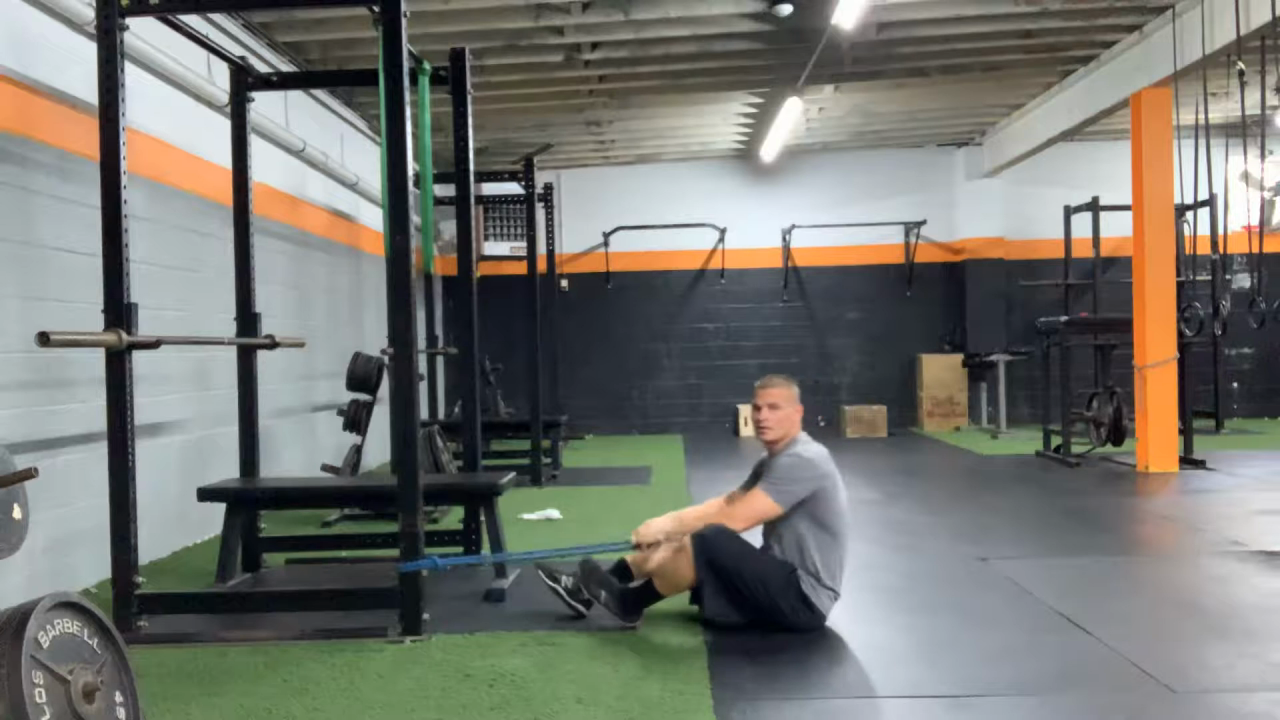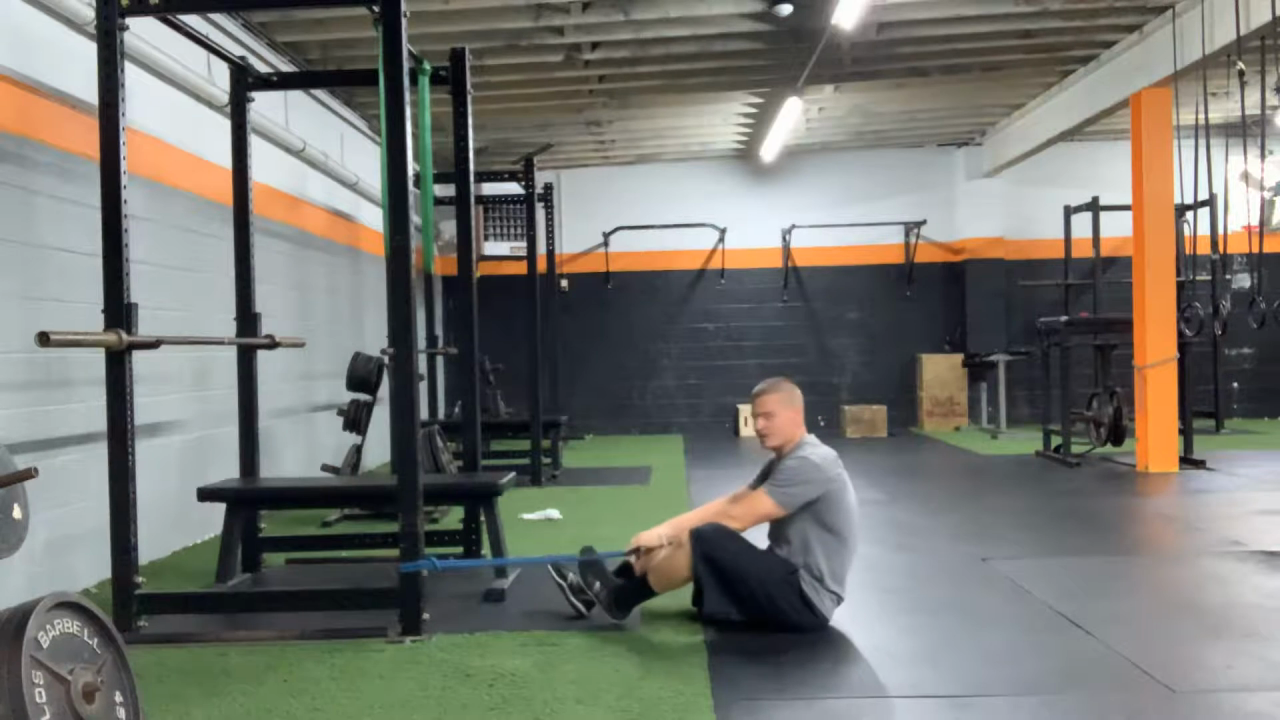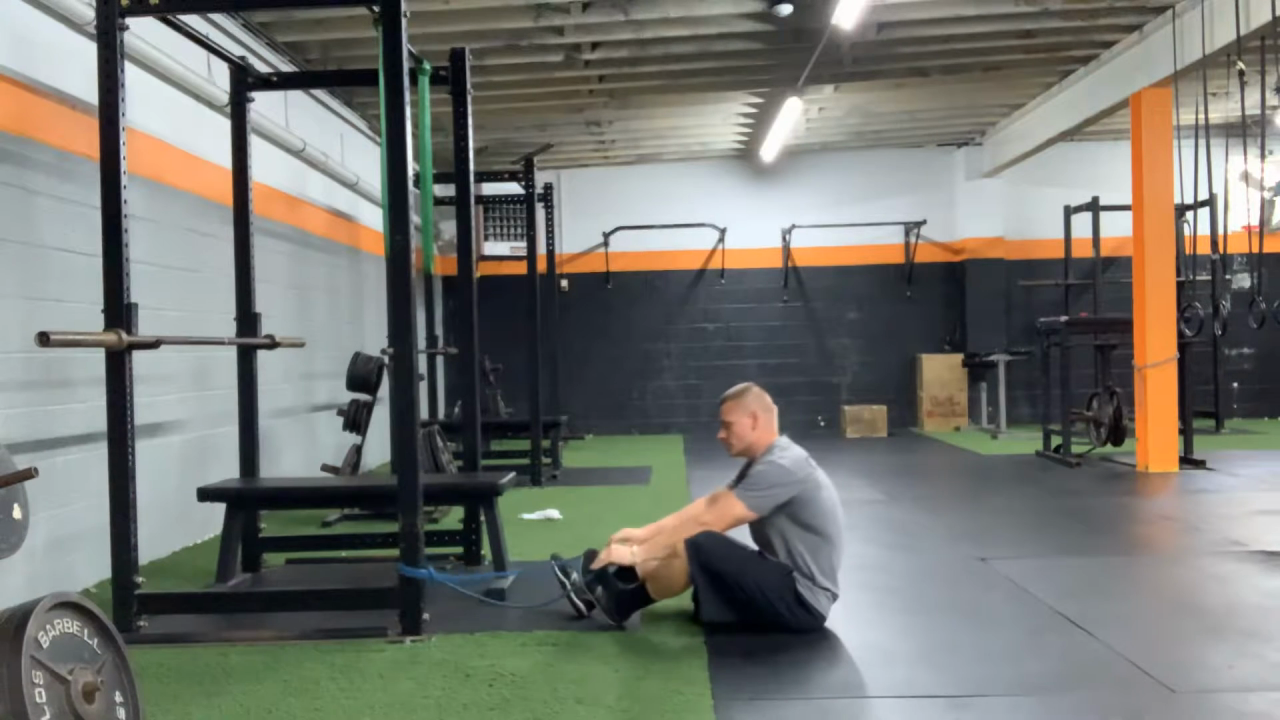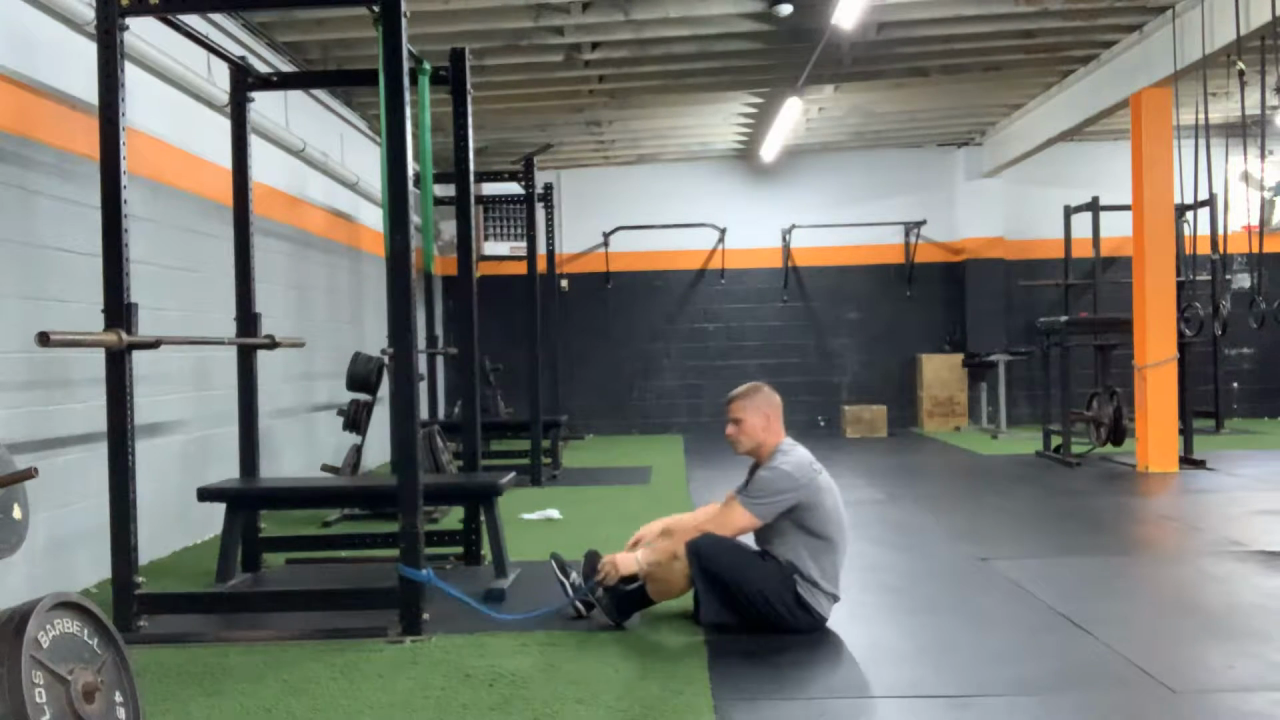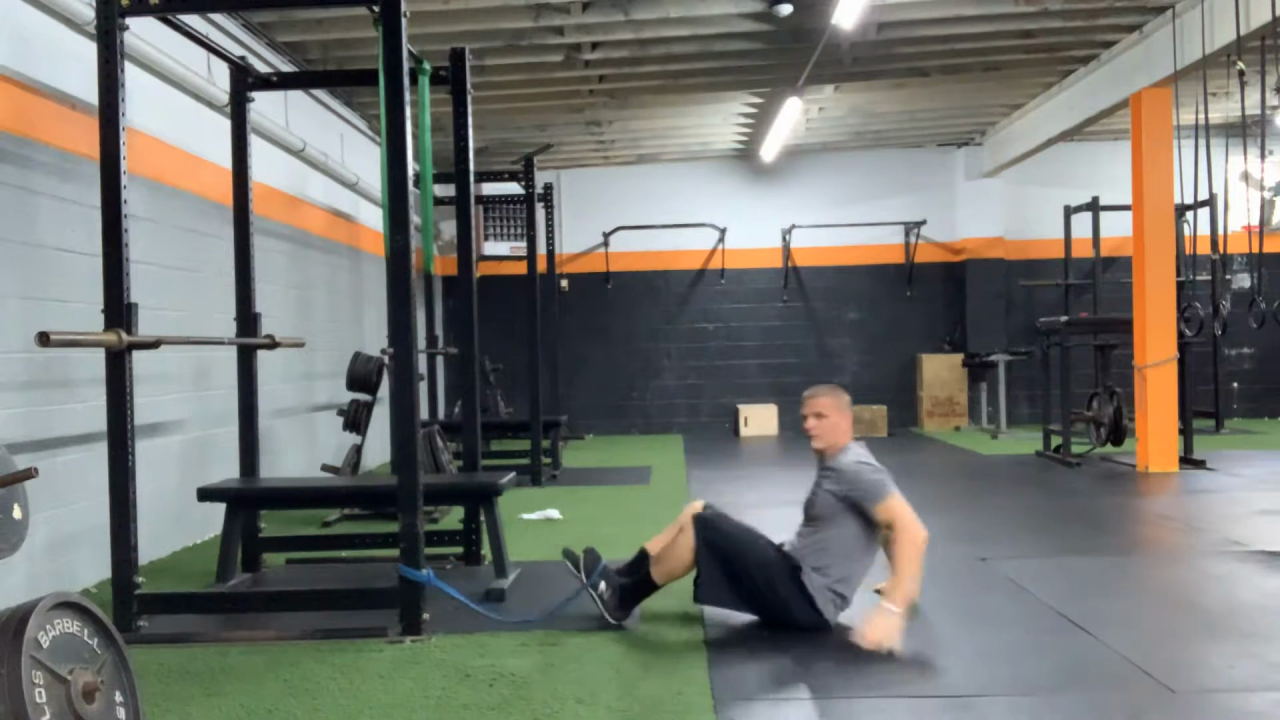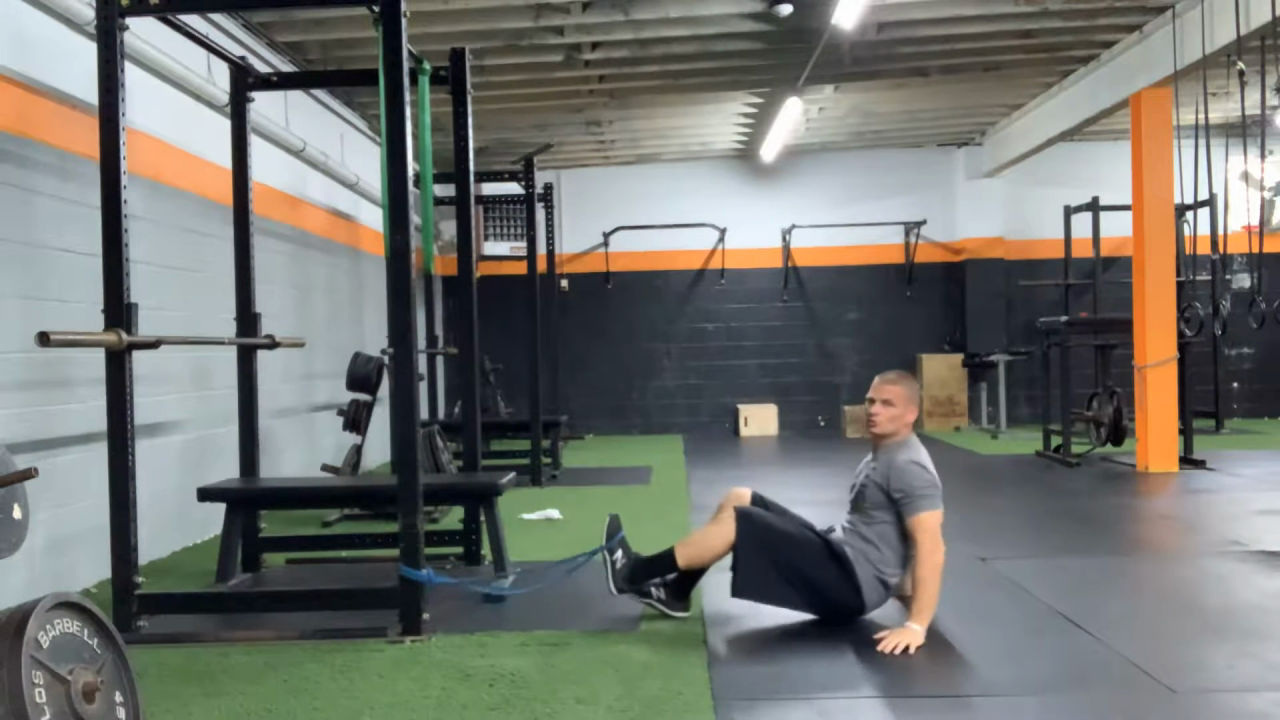
dt=0.7s
person 1, frame 1
left shoulder: (802, 461)
right shoulder: (774, 460)
left elbow: (736, 519)
right elbow: (726, 504)
left wrist: (665, 529)
right wrist: (668, 522)
left hip: (804, 600)
right hip: (783, 579)
left knee: (706, 542)
right knee: (679, 540)
left ankle: (628, 603)
right ankle: (588, 590)
person 1, frame 2
left shoulder: (810, 464)
right shoulder: (785, 461)
left elbow: (738, 517)
right elbow: (730, 503)
left wrist: (664, 535)
right wrist: (666, 529)
left hip: (806, 600)
right hip: (789, 579)
left knee: (703, 539)
right knee: (684, 540)
left ankle: (619, 599)
right ankle: (592, 591)
person 1, frame 3
left shoulder: (781, 467)
right shoulder: (765, 462)
left elbow: (709, 521)
right elbow: (708, 505)
left wrist: (635, 553)
right wrist: (644, 533)
left hip: (802, 601)
right hip: (785, 579)
left knee: (697, 547)
right knee: (684, 542)
left ankle: (620, 603)
right ankle: (596, 586)
person 1, frame 4
left shoulder: (786, 471)
right shoulder: (774, 462)
left elbow: (715, 528)
right elbow: (723, 510)
left wrist: (640, 559)
right wrist: (664, 524)
left hip: (801, 602)
right hip: (785, 578)
left knee: (696, 549)
right knee: (685, 540)
left ankle: (619, 604)
right ankle: (599, 587)
person 1, frame 5
left shoulder: (854, 469)
right shoulder: (838, 465)
left elbow: (911, 529)
right elbow: (886, 528)
left wrist: (892, 608)
right wrist: (899, 586)
left hip: (807, 602)
right hip: (791, 571)
left knee: (700, 525)
right knee: (699, 513)
left ankle: (622, 599)
right ankle: (622, 578)
person 1, frame 6
left shoulder: (907, 466)
right shoulder: (884, 454)
left elbow: (932, 548)
right elbow: (906, 532)
left wrist: (916, 626)
right wrist: (903, 582)
left hip: (852, 585)
right hip: (837, 555)
left knee: (737, 520)
right knee: (739, 500)
left ankle: (635, 573)
right ankle: (676, 592)
